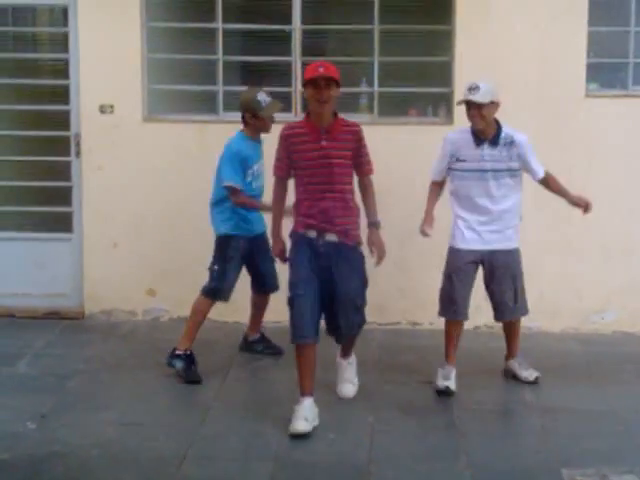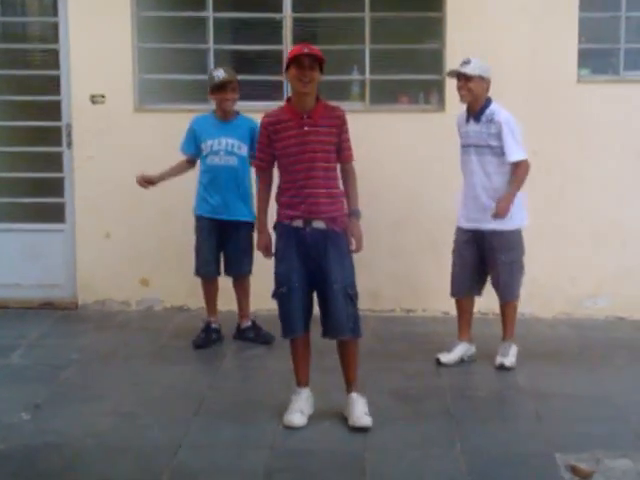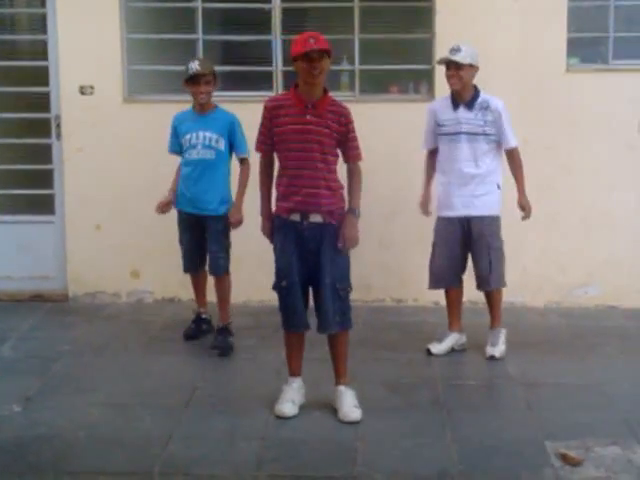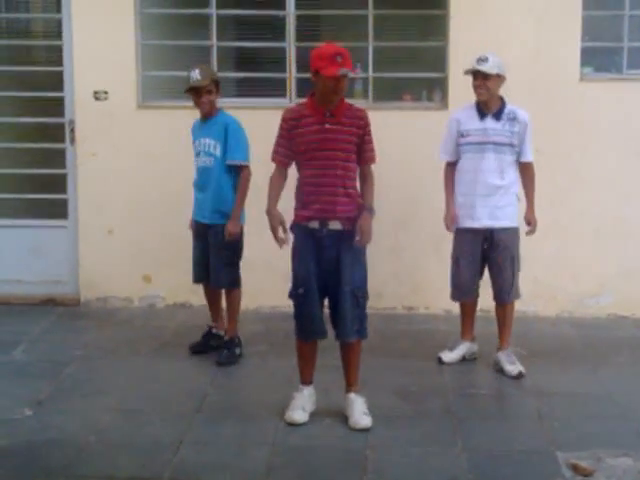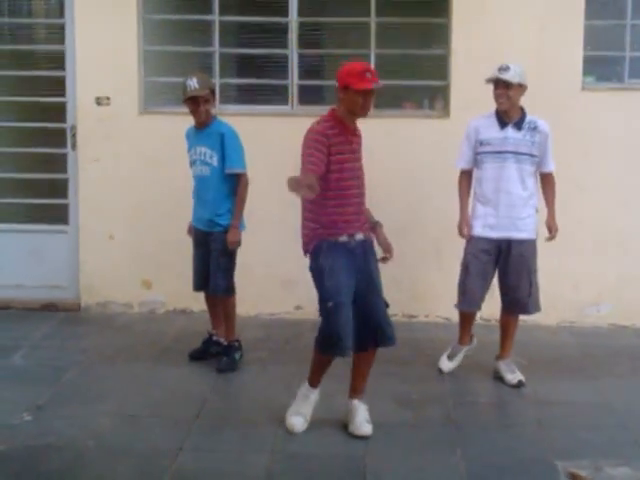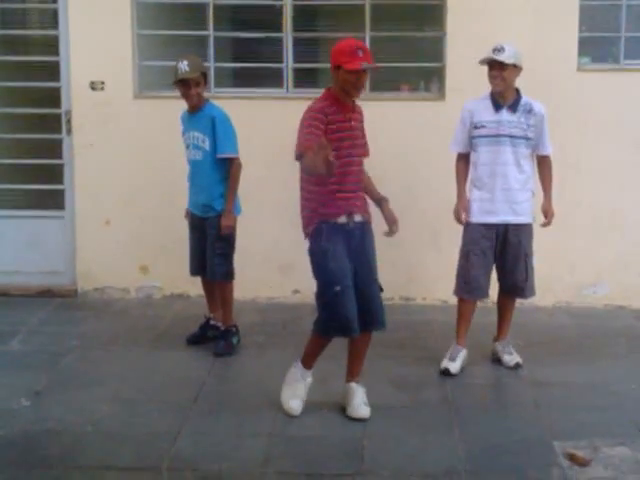
dt=0.4s
person 1, frame 1
left shoulder: (353, 132)
right shoulder: (290, 134)
left elbow: (365, 180)
right elbow: (281, 184)
left wrist: (374, 227)
right wrist: (276, 232)
left hip: (345, 237)
right hip: (306, 239)
left knee: (348, 312)
right knee: (303, 317)
left ankle: (347, 359)
right ankle: (307, 402)
person 1, frame 2
left shoulder: (335, 117)
right shoulder: (271, 121)
left elbow: (346, 169)
right elbow: (263, 177)
left wrist: (354, 217)
right wrist: (261, 227)
left hip: (331, 226)
right hip: (291, 229)
left knee: (343, 310)
right knee: (294, 311)
left ankle: (353, 395)
right ankle: (303, 392)
person 1, frame 3
left shoulder: (340, 113)
right shoulder: (275, 107)
left elbow: (354, 167)
right elbow: (266, 161)
left wrist: (353, 216)
right wrist: (266, 212)
left hip: (330, 220)
right hip: (289, 220)
left knee: (335, 304)
right knee: (291, 302)
left ankle: (343, 388)
right ankle: (294, 383)
person 1, frame 4
left shoulder: (358, 118)
right shoulder: (294, 117)
left elbow: (366, 172)
right elbow: (281, 168)
left wrist: (367, 212)
right wrist: (272, 208)
left hip: (347, 228)
right hip: (308, 228)
left knee: (351, 312)
right knee: (307, 311)
left ankle: (353, 395)
right ankle: (305, 390)
person 1, frame 5
left shoulder: (355, 134)
right shoulder: (321, 132)
right elbow: (307, 180)
left wrist: (376, 227)
right wrist: (303, 187)
left hip: (360, 242)
right hip: (327, 243)
left knee: (375, 324)
right knee: (337, 325)
left ankle: (356, 402)
right ankle: (309, 390)
person 1, frame 6
left shoulder: (356, 113)
right shoulder: (318, 112)
right elbow: (306, 155)
left wrist: (381, 202)
right wrist: (319, 161)
left hip: (358, 221)
right hip: (326, 223)
left knee: (369, 307)
right knee: (338, 307)
left ankle: (354, 385)
right ankle: (301, 370)
person 2, frame 1
left shoulder: (517, 142)
right shoulder: (454, 140)
left elbow: (542, 176)
right elbow: (438, 180)
left wrist: (570, 197)
right wrist: (429, 213)
left hip: (505, 238)
right hip: (466, 237)
left knee: (510, 302)
right knee: (455, 302)
left ankle: (513, 360)
right ankle: (448, 367)
person 2, frame 2
left shoulder: (502, 118)
right shoulder: (462, 120)
left elbow: (521, 164)
left wrist: (508, 199)
left hip: (501, 219)
right hip: (468, 218)
left knee: (506, 281)
right knee: (462, 281)
left ankle: (508, 344)
right ankle: (465, 343)
person 2, frame 3
left shoulder: (494, 107)
right shoulder: (436, 109)
left elbow: (511, 150)
left wrist: (522, 193)
right wrist: (426, 190)
left hip: (484, 204)
right hip: (448, 205)
left knee: (490, 269)
right knee: (446, 269)
left ankle: (496, 330)
right ankle: (455, 332)
person 2, frame 4
left shoulder: (519, 119)
right shoulder: (459, 119)
left elbow: (526, 165)
right elbow: (451, 165)
left wrist: (531, 208)
right wrist: (449, 205)
left hip: (504, 217)
right hip: (468, 216)
left knee: (506, 284)
right knee: (466, 281)
left ankle: (504, 350)
right ankle: (467, 342)
person 2, frame 5
left shoulder: (539, 129)
right shoulder: (478, 127)
left elbow: (546, 175)
right elbow: (466, 173)
left wrist: (551, 214)
right wrist: (463, 213)
left hip: (521, 228)
right hip: (483, 226)
left knee: (517, 296)
right knee: (470, 290)
left ankle: (504, 360)
right ankle: (464, 340)
person 2, frame 6
left shoulder: (535, 112)
right shoulder: (472, 110)
left elbow: (543, 158)
right elbow: (463, 156)
left wrist: (547, 199)
right wrist: (461, 196)
left hip: (518, 212)
right hip: (480, 211)
left knee: (513, 280)
right knee: (471, 279)
left ankle: (502, 342)
right ankle: (459, 346)
person 3, frame 1
left shoulder: (255, 144)
right shoulder: (237, 150)
right elbow: (236, 196)
right wrist: (275, 209)
left hip: (253, 228)
right hip: (232, 229)
left knee: (266, 283)
right knee: (215, 289)
left ankle: (253, 337)
right ankle: (182, 351)
person 3, frame 2
left shoulder: (251, 127)
right shoulder: (198, 125)
right elbow: (189, 161)
right wrist: (158, 178)
left hip: (240, 212)
right hip: (207, 211)
left knee: (241, 270)
right knee: (207, 270)
left ankle: (245, 324)
right ankle: (212, 324)
person 3, frame 3
left shoulder: (228, 120)
right shoulder: (180, 120)
left elbow: (244, 163)
left wrist: (238, 204)
right wrist: (171, 194)
left hip: (218, 208)
right hip: (187, 206)
left knee: (219, 266)
right knee: (194, 265)
left ankle: (224, 327)
right ankle: (202, 316)
person 3, frame 4
left shoulder: (229, 125)
right shoulder: (196, 128)
left elbow: (244, 172)
left wrist: (235, 217)
left hip: (224, 217)
right hip: (201, 217)
left knee: (228, 279)
right knee: (205, 276)
left ankle: (232, 338)
right ankle: (216, 330)
person 3, frame 5
left shoulder: (225, 133)
right shoulder: (190, 134)
left elbow: (242, 179)
left wrist: (235, 225)
left hip: (223, 225)
right hip: (202, 224)
left knee: (222, 285)
right knee: (205, 284)
left ankle: (232, 343)
right ankle: (216, 337)
person 3, frame 6
left shoulder: (217, 117)
right shoulder: (185, 118)
left elbow: (235, 164)
left wrist: (229, 210)
left hip: (218, 210)
right hip: (198, 209)
left knee: (221, 270)
right knee: (202, 269)
left ankle: (229, 328)
right ankle: (213, 321)
